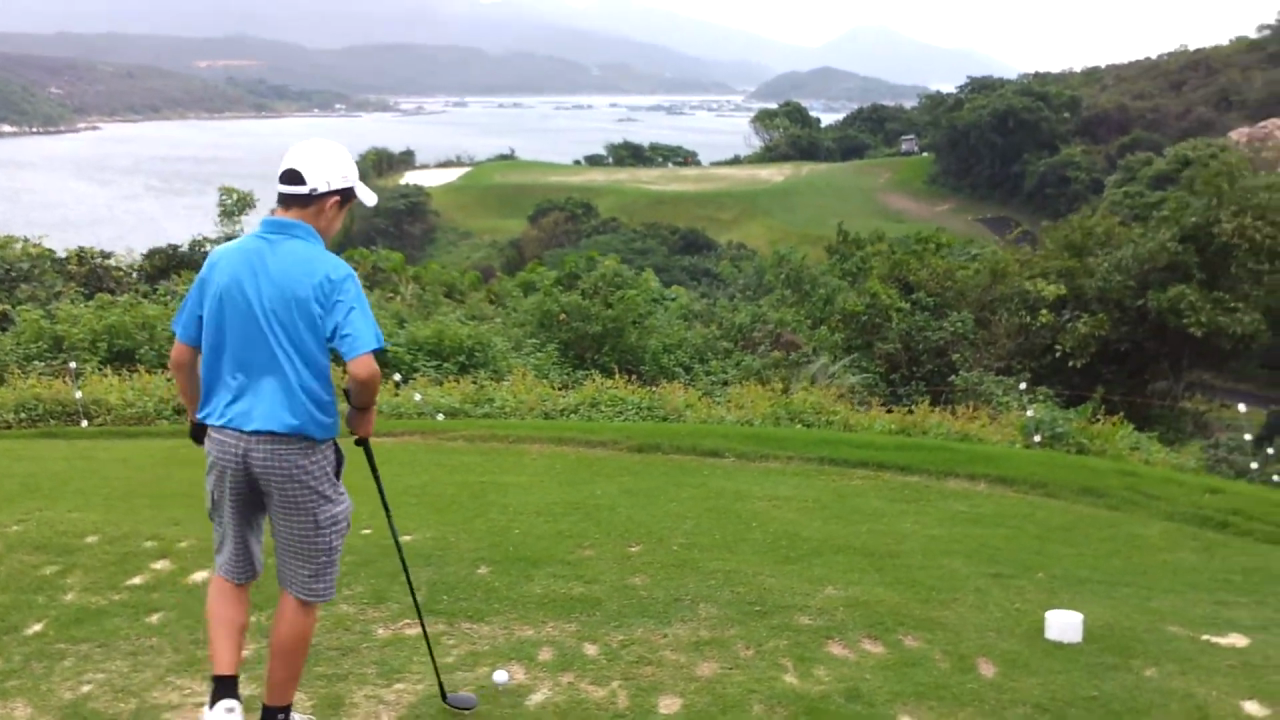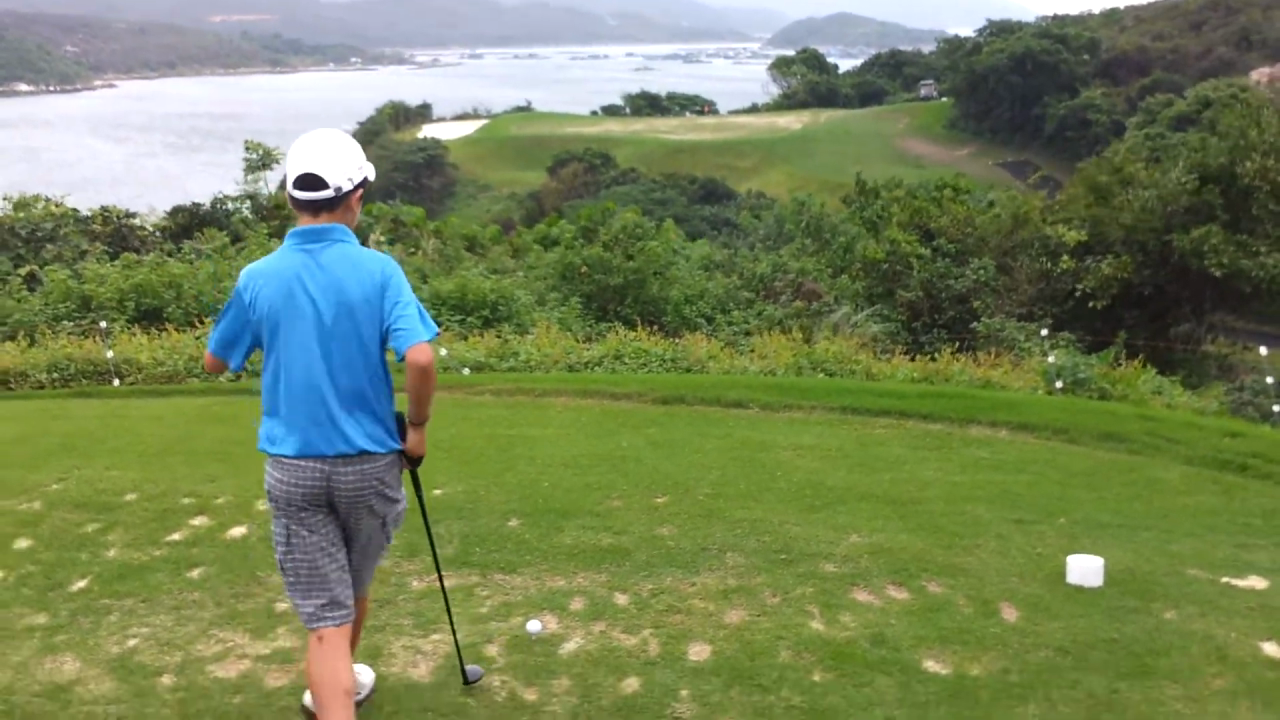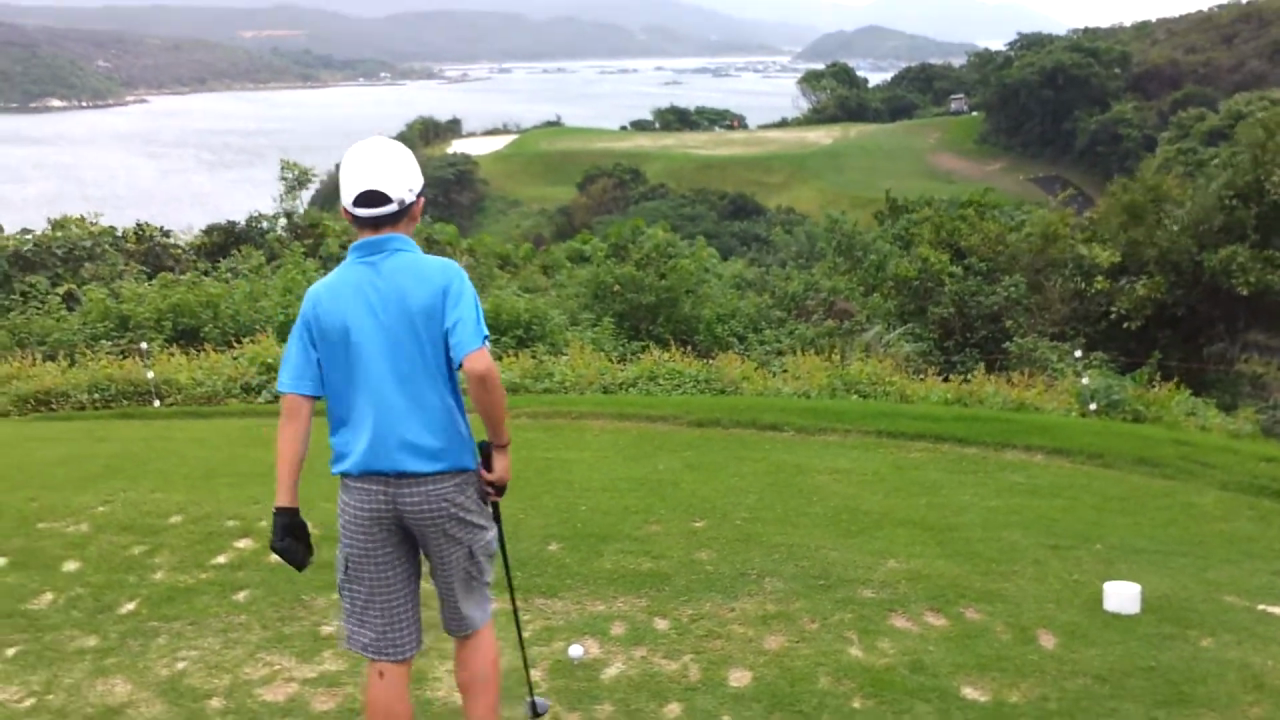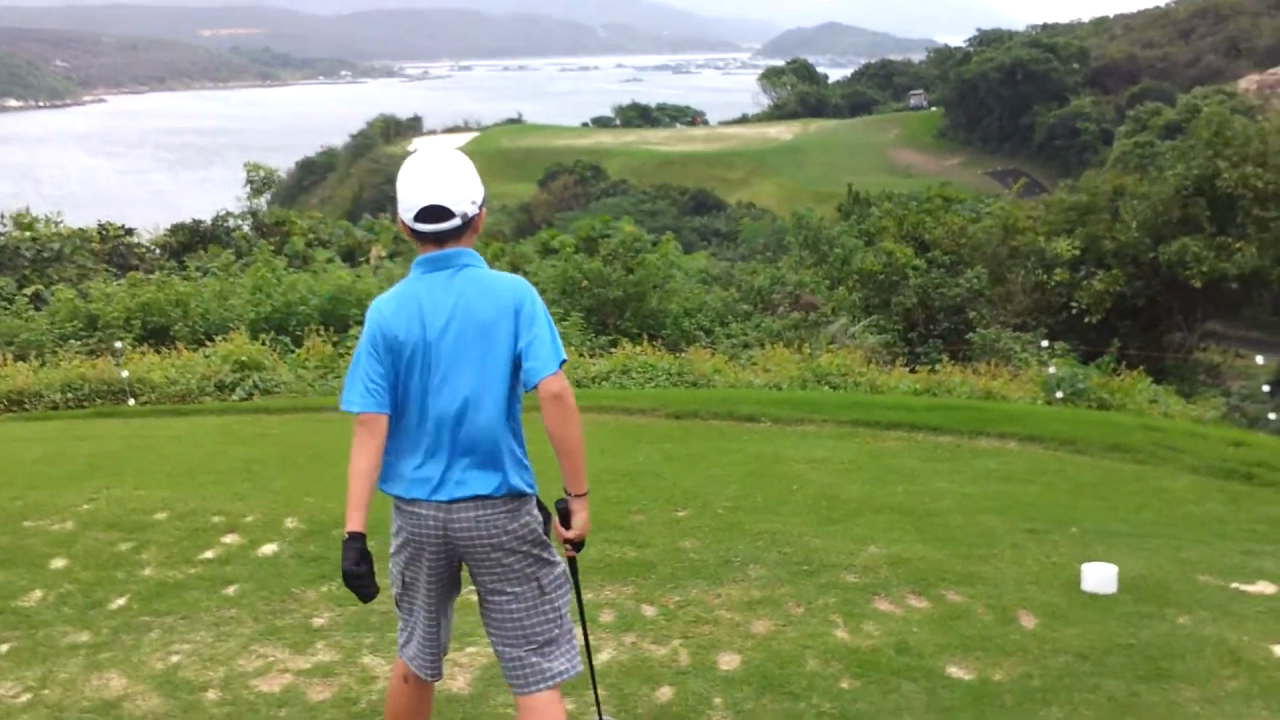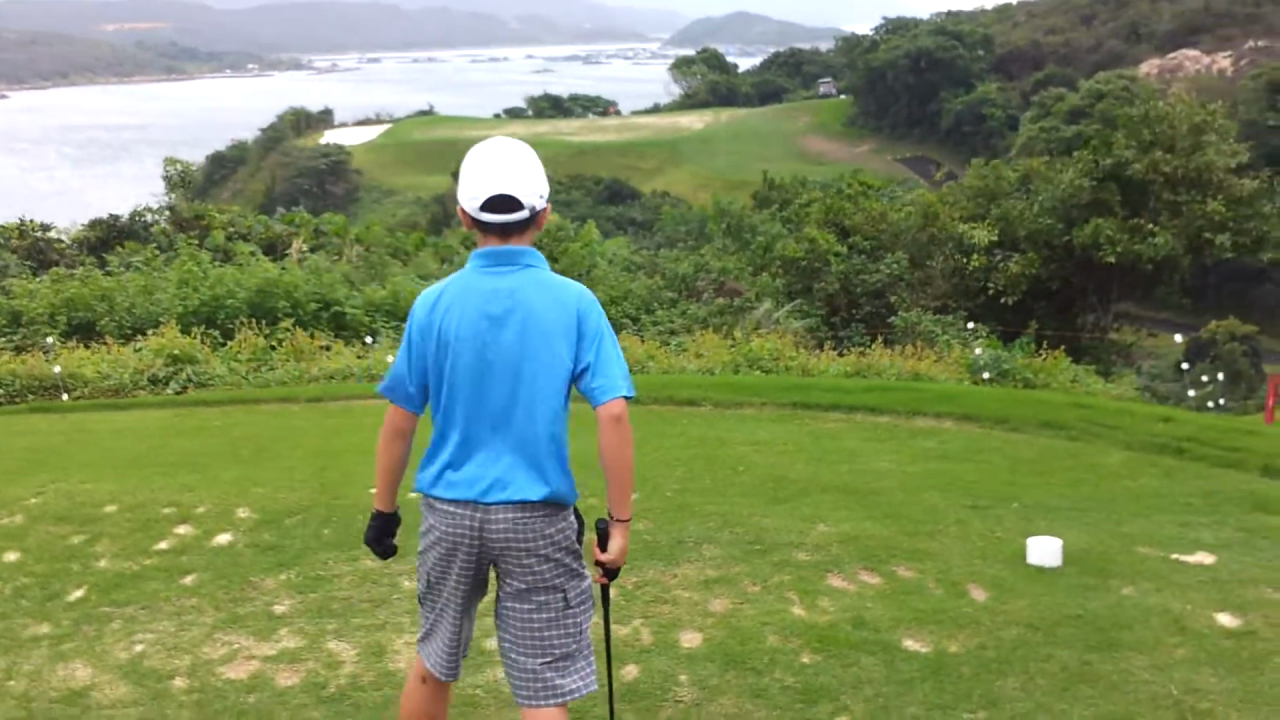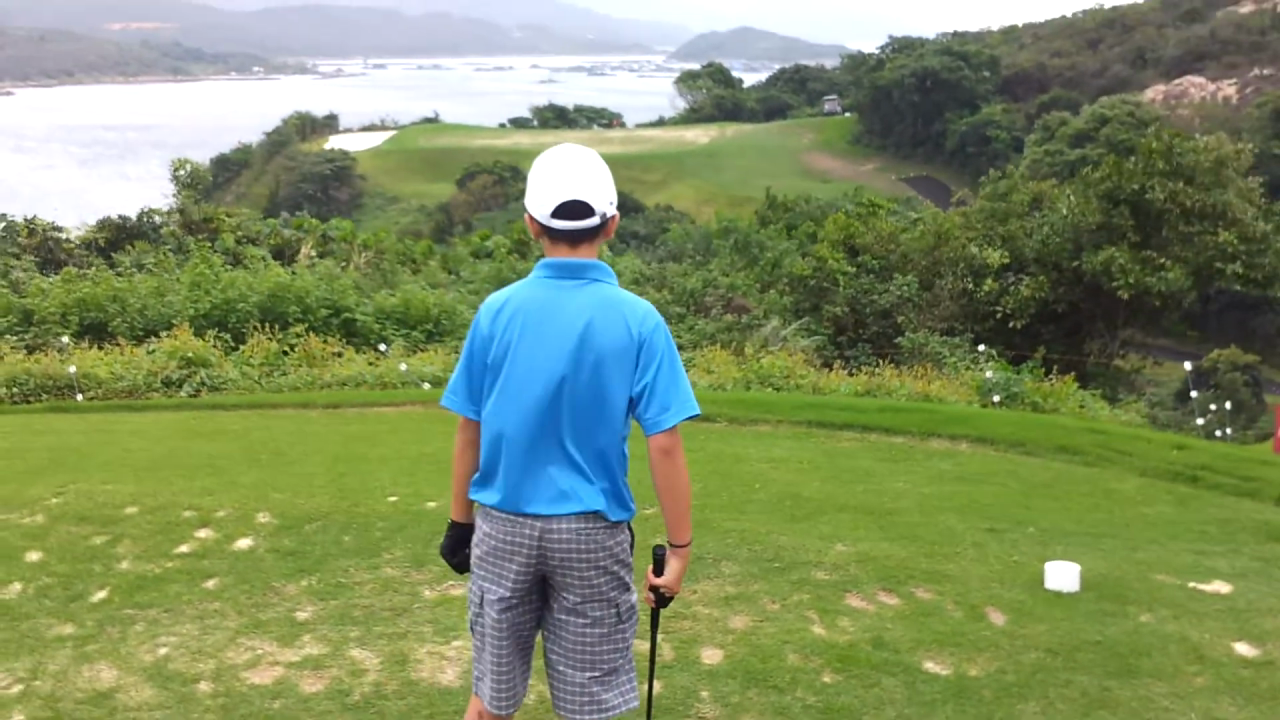
dt=0.3s
person 1, frame 1
left shoulder: (221, 260)
right shoulder: (332, 273)
left elbow: (182, 356)
right elbow: (363, 369)
left wrist: (198, 415)
right wrist: (364, 411)
left hip: (226, 440)
right hip: (299, 448)
left knee: (231, 571)
right knee: (304, 588)
person 1, frame 2
left shoulder: (257, 278)
right shoulder: (378, 270)
left elbow: (217, 361)
right elbow: (420, 360)
right wrist: (417, 425)
left hip: (292, 468)
right hip: (369, 460)
left knee: (326, 617)
right knee: (354, 579)
person 1, frame 3
left shoulder: (321, 297)
right shoulder: (442, 277)
left elbow: (296, 408)
right elbow: (480, 369)
left wrist: (286, 508)
right wrist: (500, 447)
left hip: (365, 491)
right hip: (445, 480)
left knee: (387, 652)
right knee: (472, 621)
person 1, frame 4
left shoulder: (386, 312)
right shoulder: (514, 295)
left elbow: (370, 427)
right elbow: (556, 394)
left wrist: (354, 534)
right wrist: (578, 497)
left hip: (418, 512)
right hip: (501, 512)
left knee: (417, 658)
person 1, frame 5
left shoulder: (433, 303)
right shoulder: (574, 303)
left elbow: (399, 420)
right elbow: (613, 415)
left wrist: (383, 509)
right wrist: (620, 521)
left hip: (448, 512)
right hip: (538, 519)
left knee: (434, 659)
person 1, frame 6
left shoulder: (497, 310)
right shoulder: (639, 321)
left elbow: (468, 431)
right elbow: (667, 446)
left wrist: (462, 521)
right wrist: (678, 549)
left hip: (505, 526)
right hip: (592, 533)
